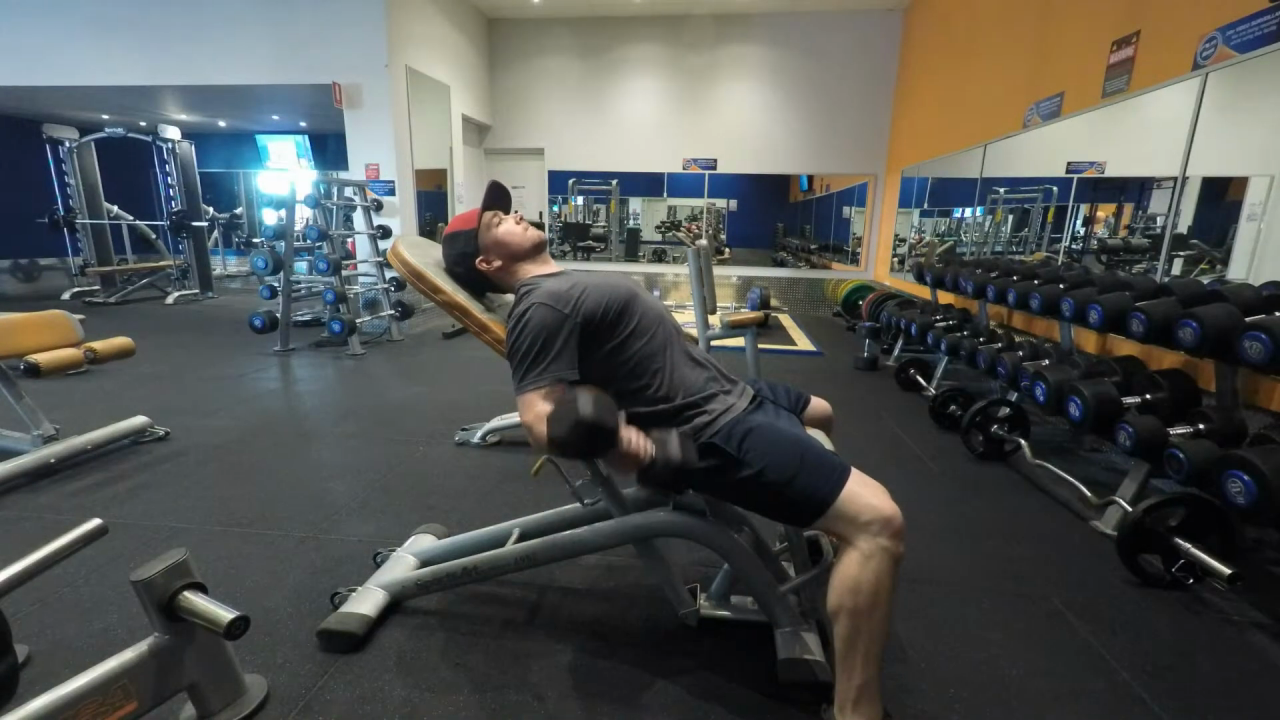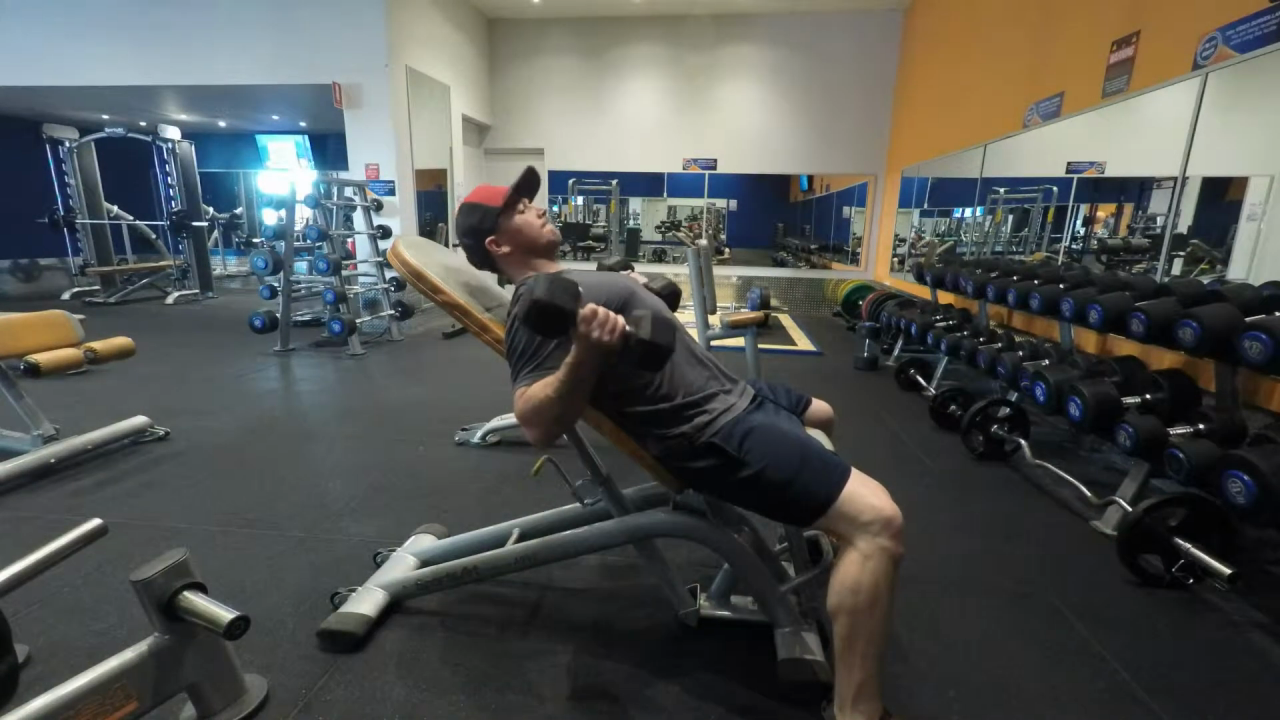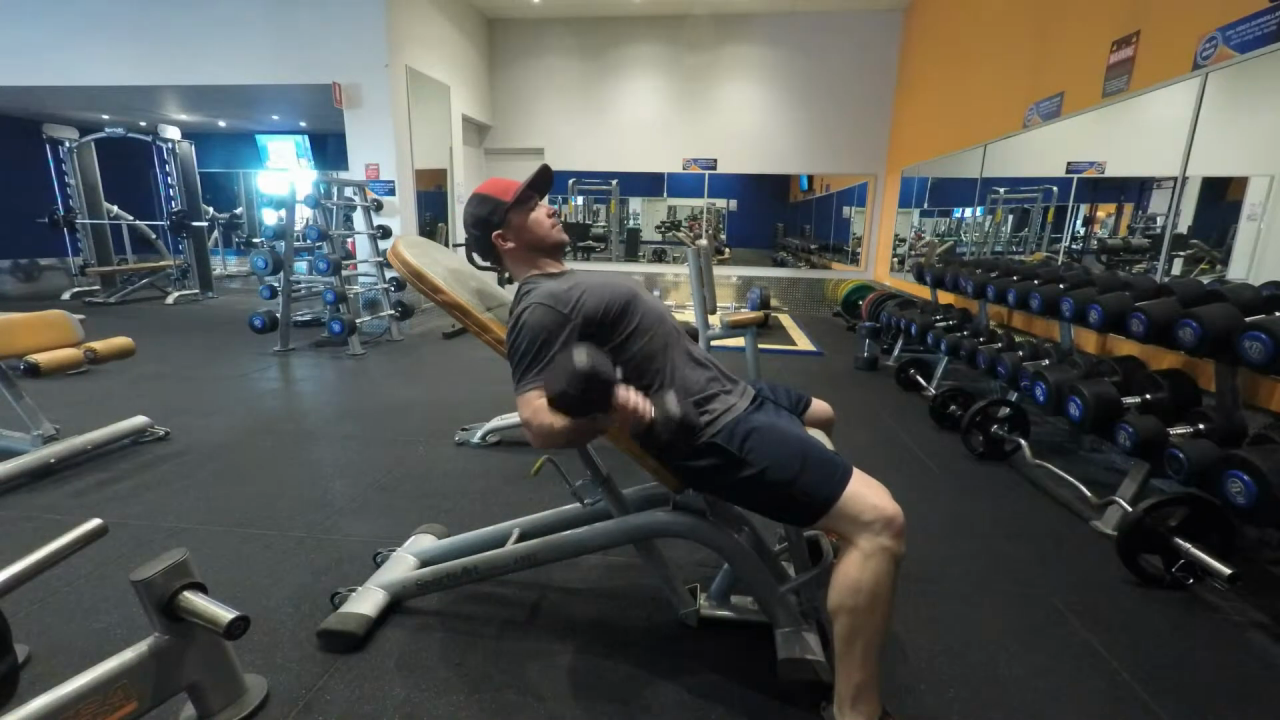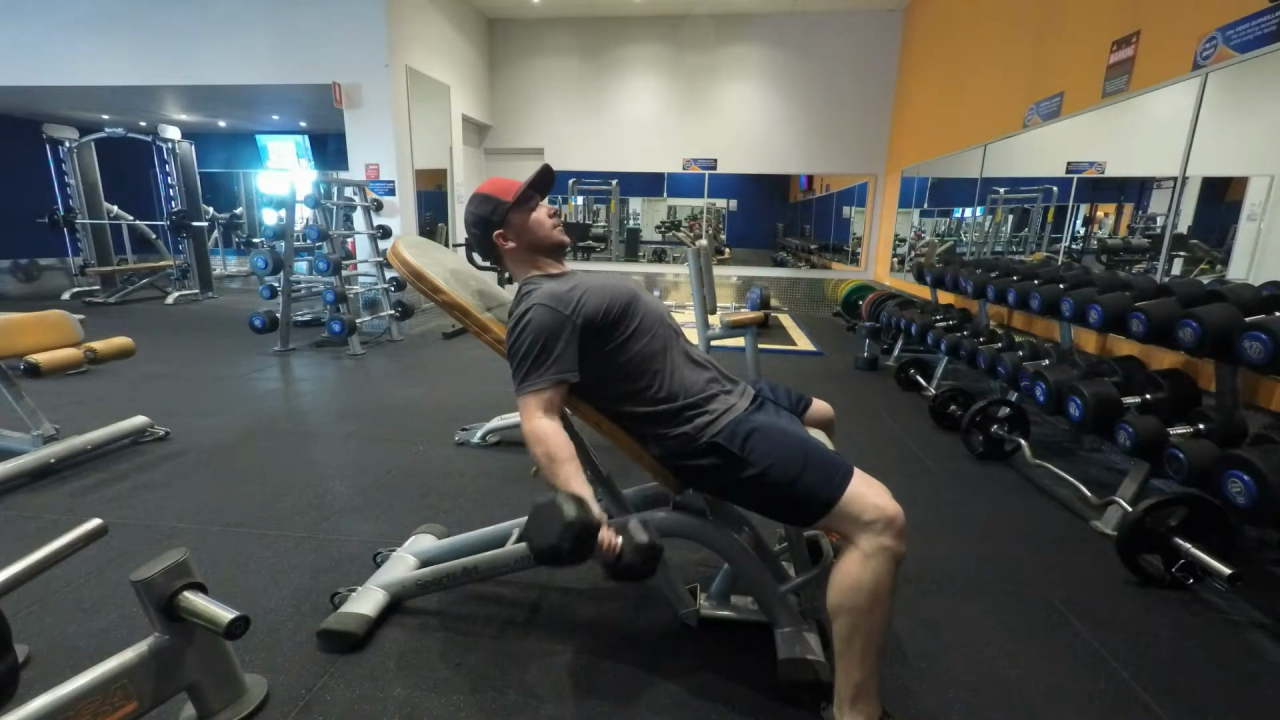
dt=0.5s
person 1, frame 1
left shoulder: (562, 284)
right shoulder: (540, 308)
right elbow: (539, 416)
left hip: (731, 394)
right hip: (712, 429)
left knee: (821, 414)
right knee: (877, 522)
person 1, frame 2
left shoulder: (564, 280)
right shoulder: (538, 305)
right elbow: (538, 422)
left wrist: (644, 296)
right wrist: (584, 350)
left hip: (731, 395)
right hip: (713, 431)
left knee: (821, 417)
right knee: (877, 521)
person 1, frame 3
left shoulder: (565, 282)
right shoulder: (541, 307)
right elbow: (539, 416)
left wrist: (675, 337)
right wrist: (603, 409)
left hip: (730, 394)
right hip: (713, 430)
left knee: (821, 416)
right knee: (878, 521)
person 1, frame 4
left shoulder: (565, 282)
right shoulder: (542, 309)
right elbow: (540, 420)
right wrist: (585, 508)
left hip: (730, 395)
right hip: (713, 432)
left knee: (821, 418)
right knee: (879, 520)
left ankle: (806, 527)
